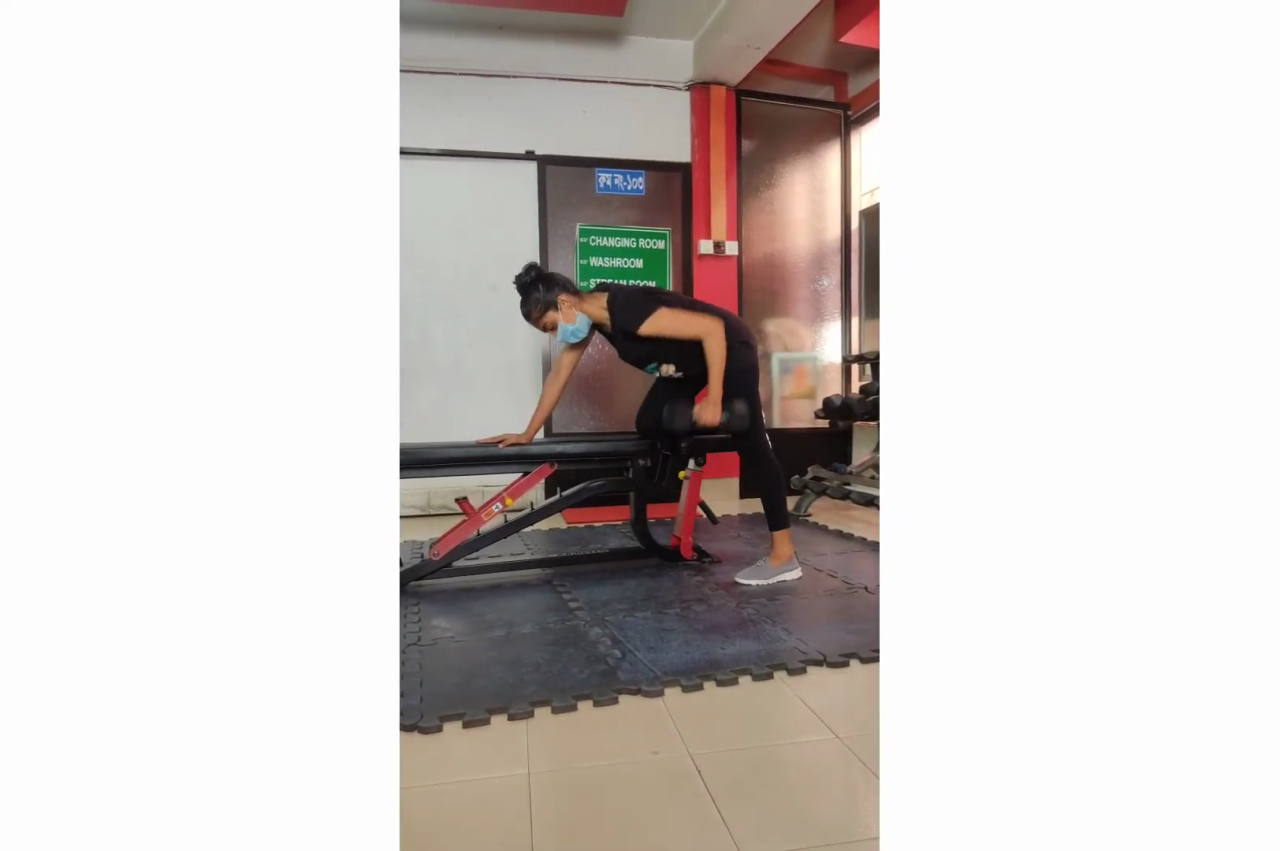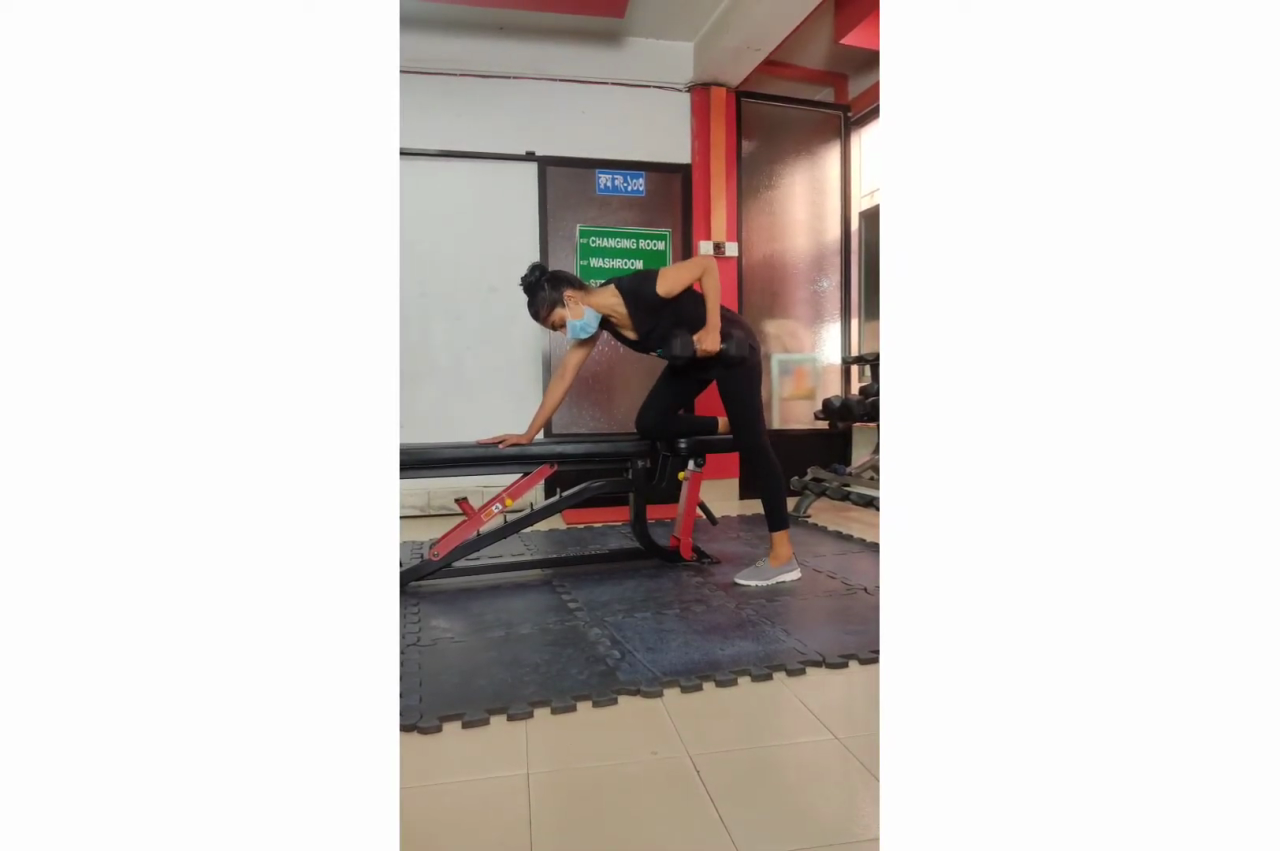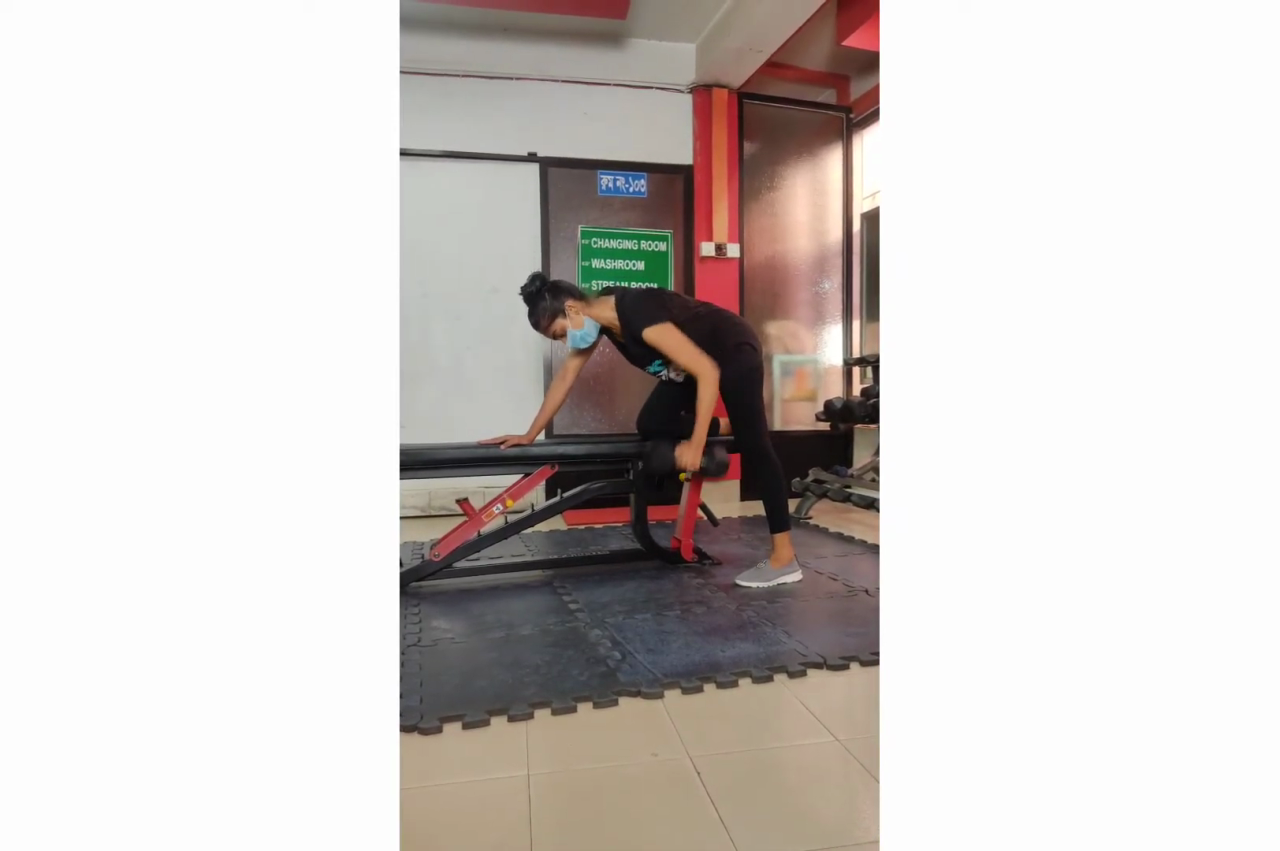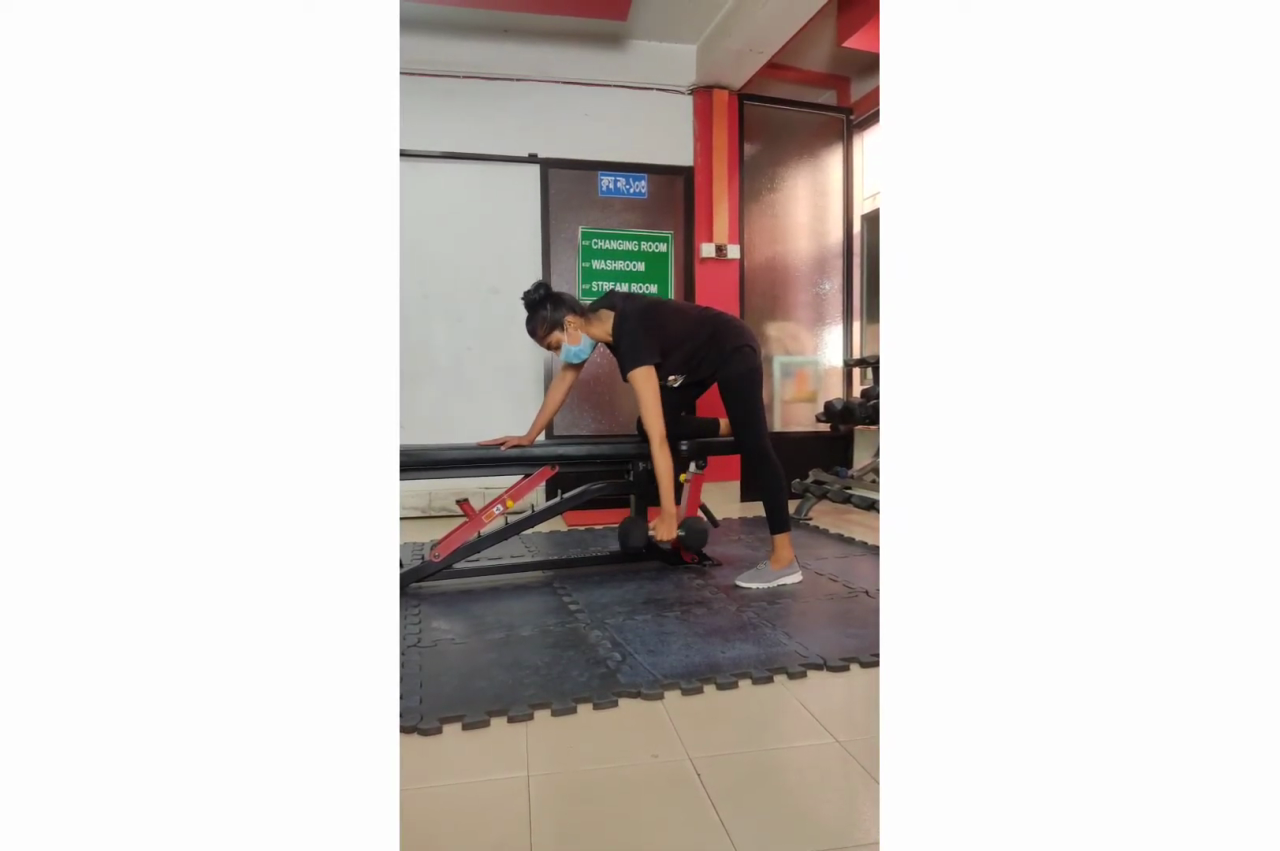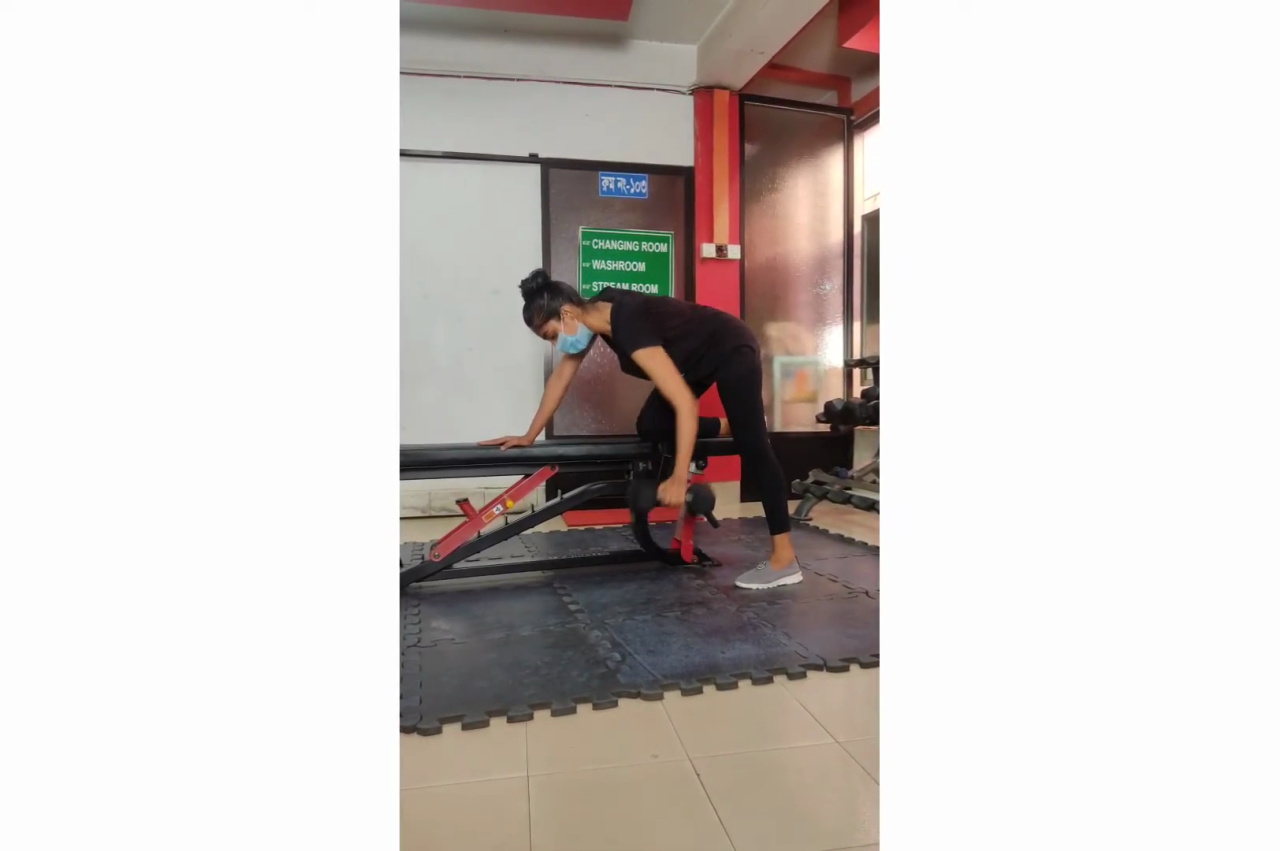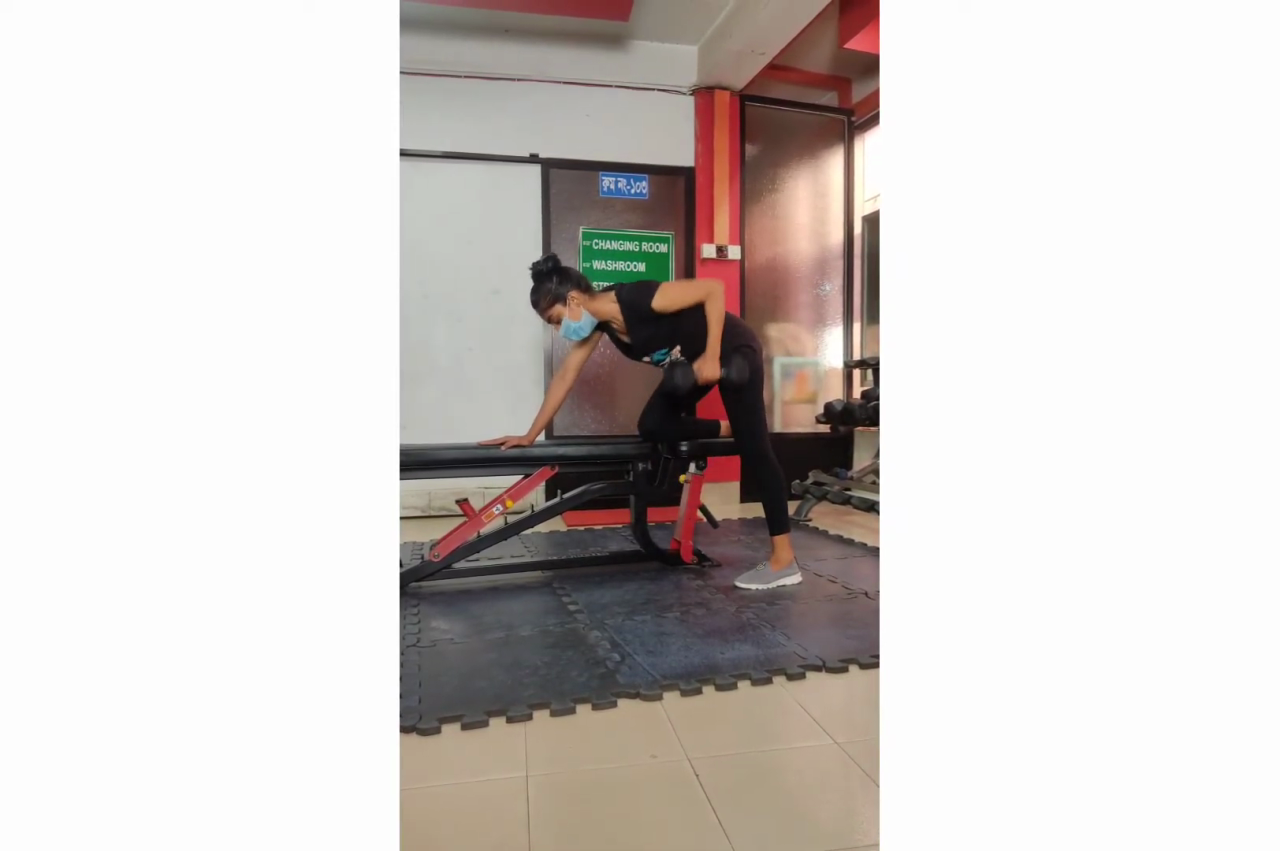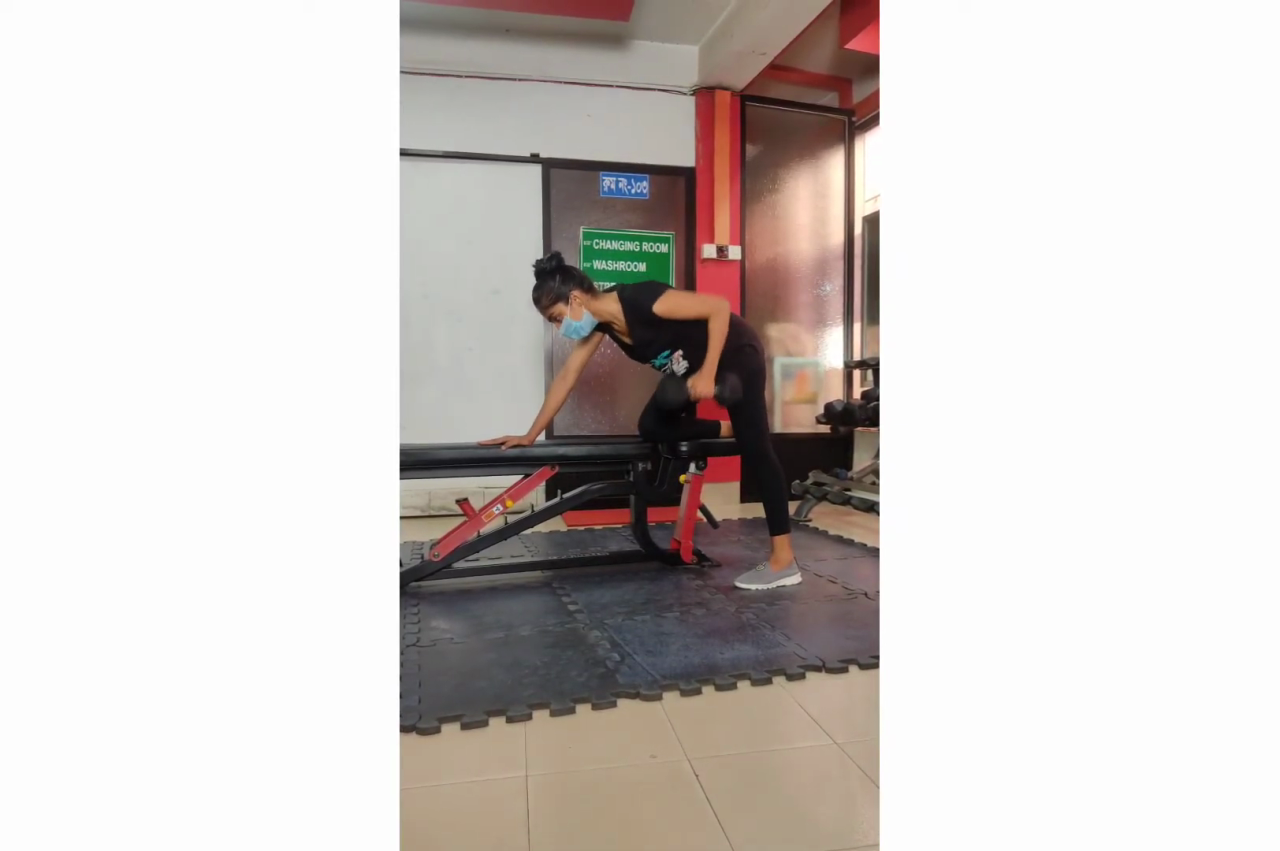
dt=0.4s
person 1, frame 1
left shoulder: (628, 312)
right shoulder: (591, 311)
left elbow: (712, 329)
right elbow: (560, 372)
left wrist: (713, 400)
right wrist: (528, 434)
left hip: (729, 345)
right hip: (690, 356)
left knee: (751, 447)
right knee: (649, 425)
left ankle: (784, 556)
person 1, frame 2
left shoulder: (639, 290)
right shoulder: (597, 312)
left elbow: (706, 263)
right elbow: (566, 372)
left wrist: (712, 330)
right wrist: (529, 434)
right hip: (691, 354)
left knee: (752, 447)
right knee: (650, 425)
left ankle: (783, 557)
right ankle: (731, 425)
person 1, frame 3
left shoulder: (637, 313)
right shoulder: (599, 311)
left elbow: (708, 372)
right elbow: (566, 375)
left wrist: (697, 443)
right wrist: (530, 435)
left hip: (733, 349)
right hip: (693, 356)
left knee: (754, 448)
right knee: (651, 425)
left ankle: (784, 558)
right ankle: (733, 427)
person 1, frame 4
left shoulder: (632, 339)
right shoulder: (596, 316)
left elbow: (658, 438)
right elbow: (565, 378)
left wrist: (669, 513)
right wrist: (530, 436)
left hip: (733, 350)
right hip: (696, 357)
left knee: (754, 449)
right knee: (654, 423)
left ankle: (784, 559)
right ankle: (733, 427)
person 1, frame 5
left shoulder: (630, 326)
right shoulder: (595, 312)
left elbow: (686, 403)
right elbow: (561, 376)
left wrist: (680, 478)
right wrist: (529, 436)
left hip: (732, 349)
right hip: (695, 357)
left knee: (753, 449)
right knee: (650, 427)
left ankle: (784, 559)
right ankle: (733, 426)
person 1, frame 6
left shoulder: (638, 300)
right shoulder: (599, 317)
left elbow: (713, 288)
right elbow: (565, 376)
left wrist: (712, 357)
right wrist: (530, 436)
left hip: (732, 351)
right hip: (690, 360)
left knee: (754, 450)
right knee: (652, 427)
left ankle: (784, 560)
right ankle: (732, 429)
person 1, frame 7
left shoulder: (640, 302)
right shoulder: (601, 317)
left elbow: (719, 307)
right elbow: (567, 375)
left wrist: (707, 375)
right wrist: (531, 435)
left hip: (734, 349)
right hip: (692, 361)
left knee: (755, 451)
right knee: (652, 428)
left ankle: (784, 560)
right ankle: (732, 427)
